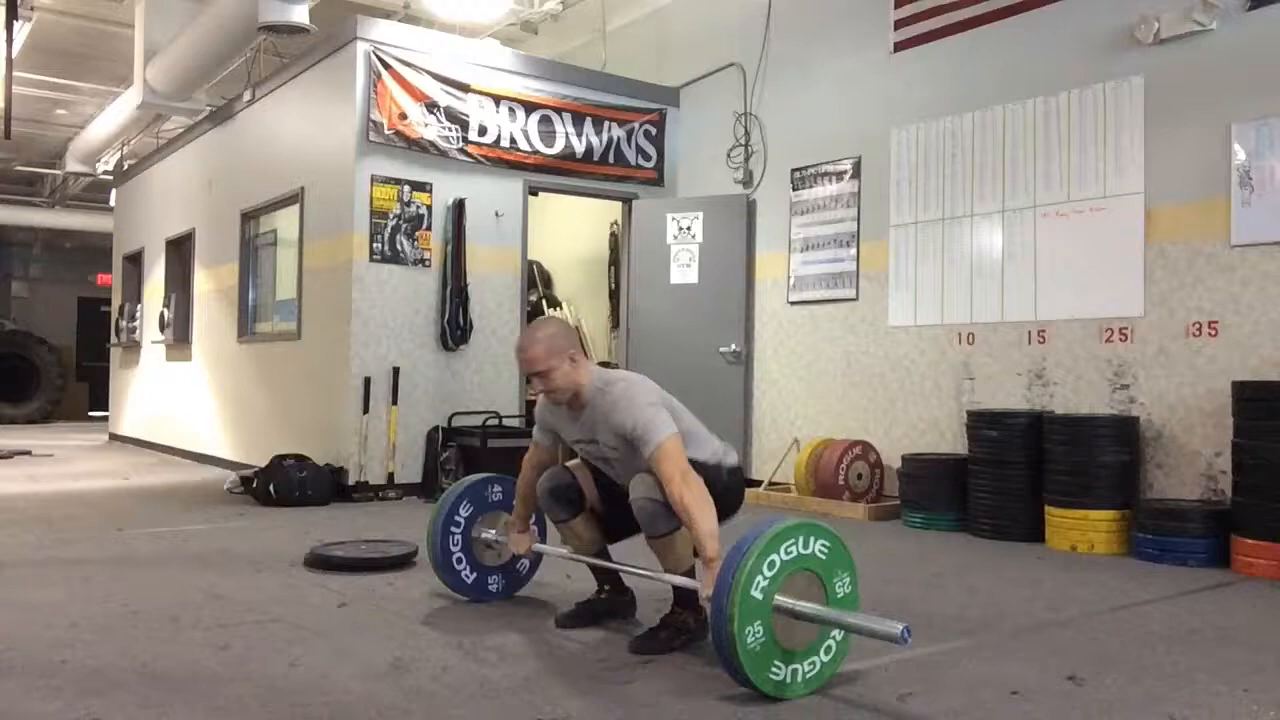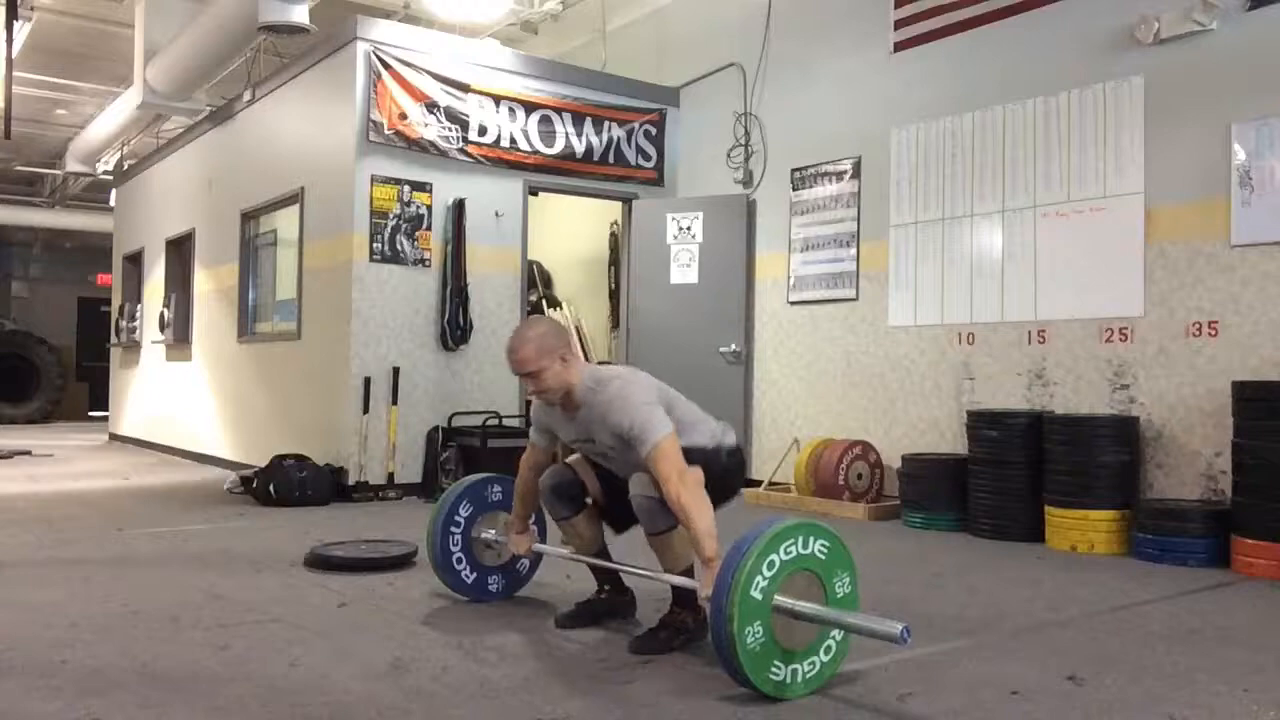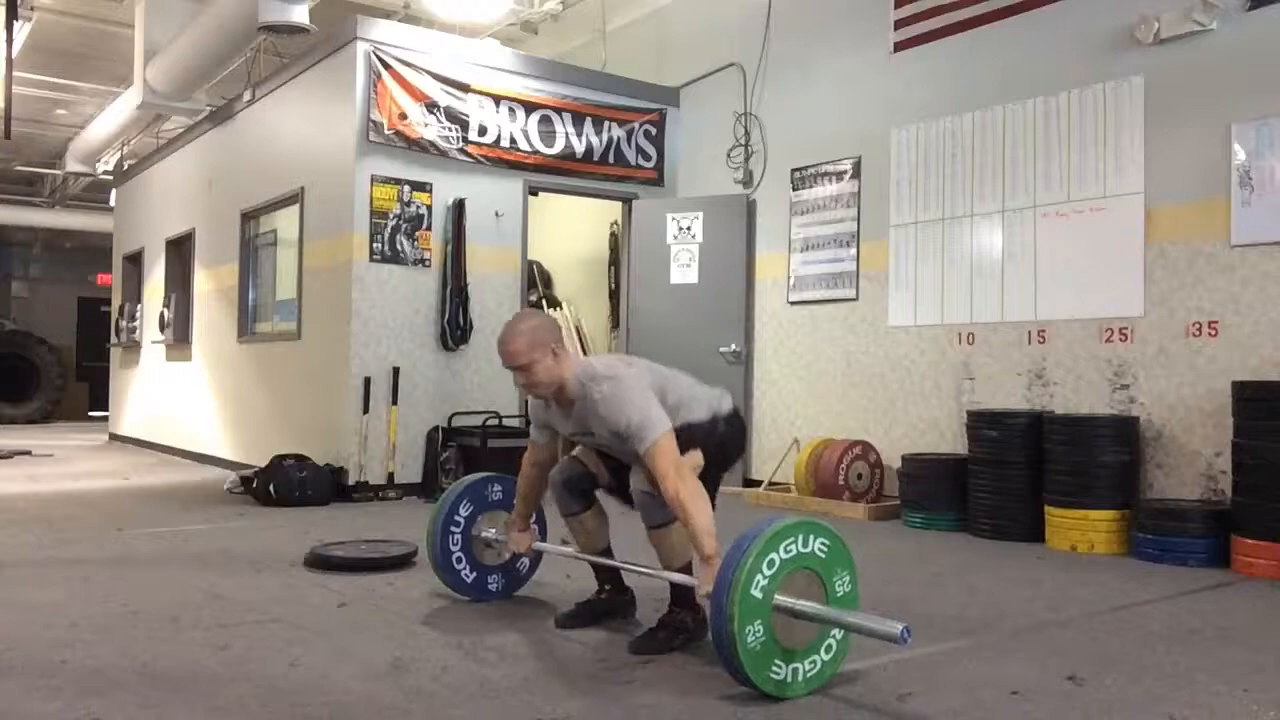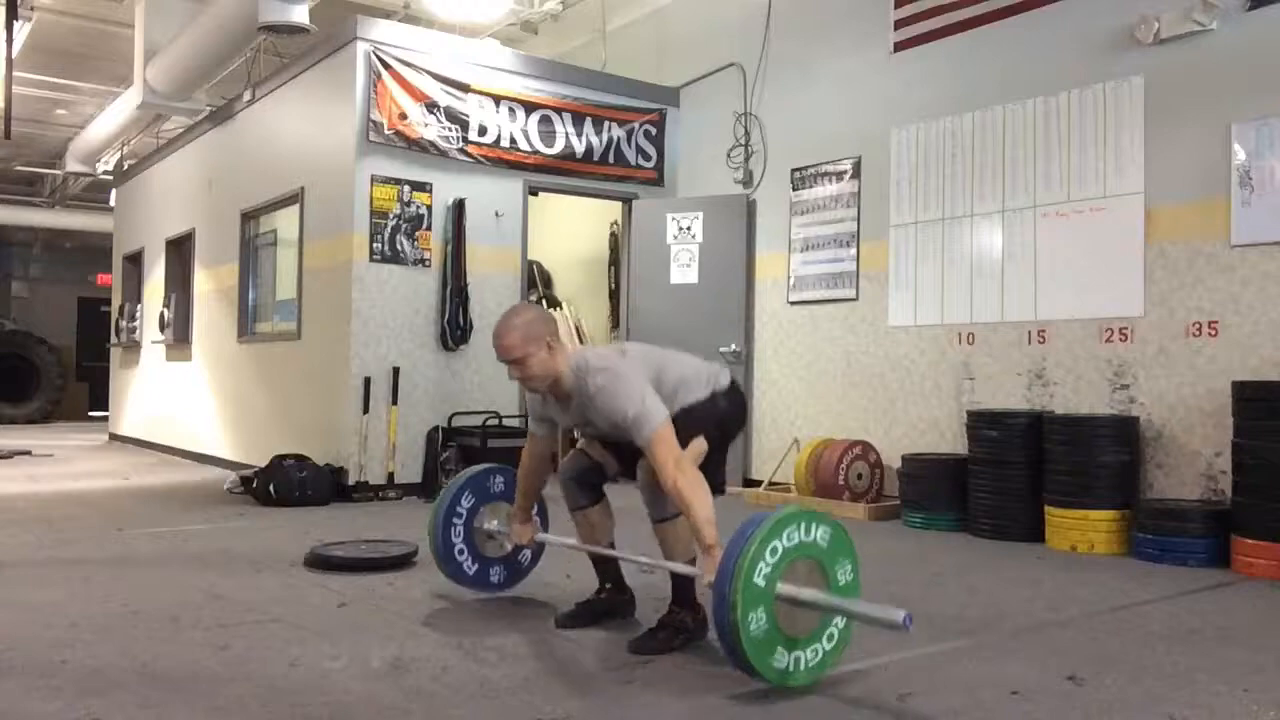
dt=0.1s
person 1, frame 1
left shoulder: (628, 398)
right shoulder: (551, 407)
left elbow: (680, 484)
right elbow: (534, 465)
left wrist: (713, 563)
right wrist: (519, 526)
left hip: (714, 475)
left knee: (647, 492)
right knee: (553, 487)
left ankle: (688, 612)
right ankle: (612, 592)
person 1, frame 2
left shoulder: (623, 397)
right shoulder: (546, 406)
left elbow: (677, 483)
right elbow: (532, 466)
left wrist: (712, 563)
right wrist: (519, 526)
left hip: (711, 456)
left knee: (645, 488)
right knee: (554, 483)
left ankle: (687, 612)
right ankle: (612, 591)
person 1, frame 3
left shoulder: (616, 390)
right shoulder: (543, 400)
left elbow: (676, 480)
right elbow: (535, 464)
left wrist: (712, 562)
right wrist: (520, 525)
left hip: (710, 423)
left knee: (651, 483)
right knee: (566, 478)
left ankle: (686, 612)
right ankle: (613, 592)
person 1, frame 4
left shoulder: (612, 382)
right shoulder: (541, 393)
left elbow: (675, 470)
right elbow: (535, 456)
left wrist: (712, 550)
right wrist: (521, 516)
left hip: (710, 400)
right hip: (654, 414)
left knee: (654, 475)
right knee: (576, 472)
left ankle: (686, 612)
right ankle: (613, 591)
